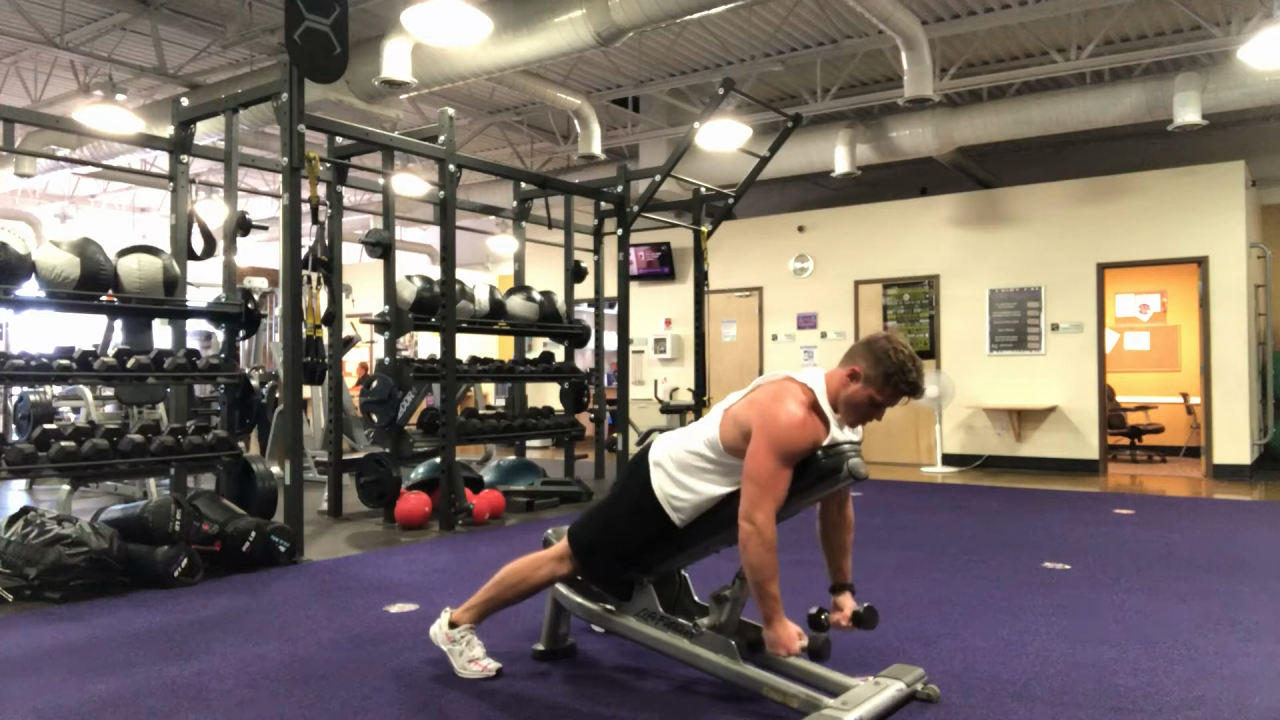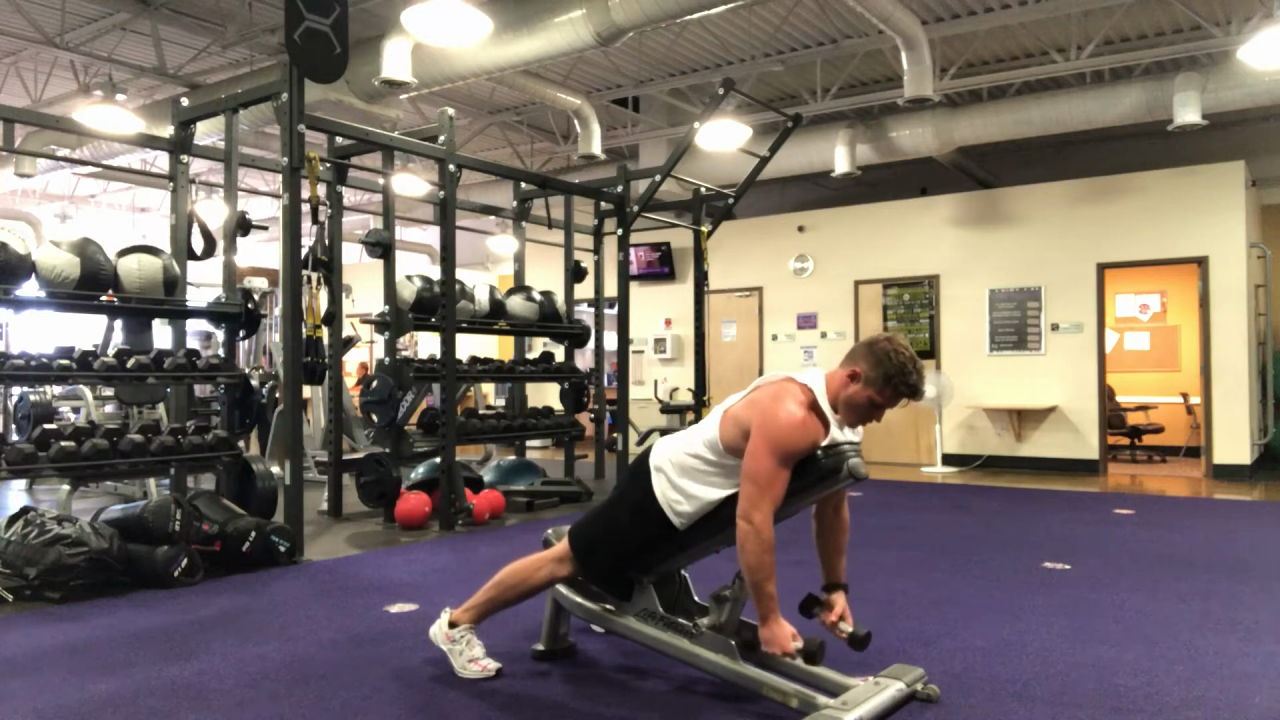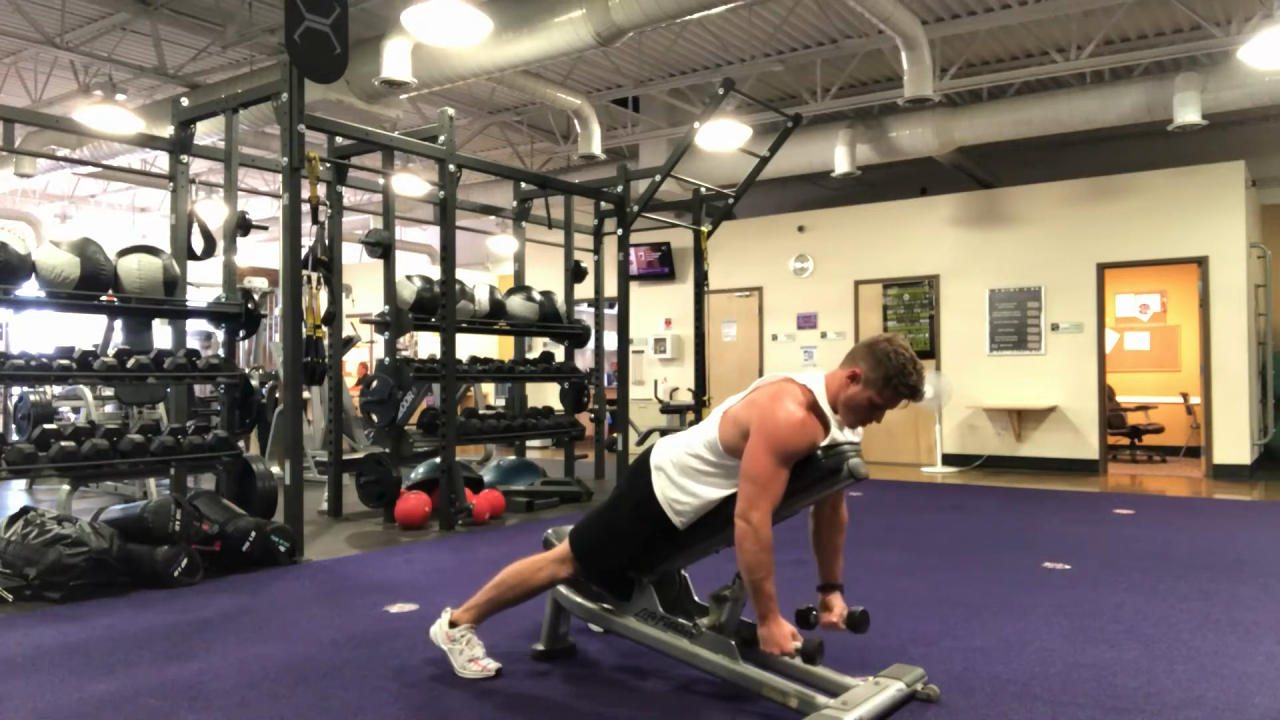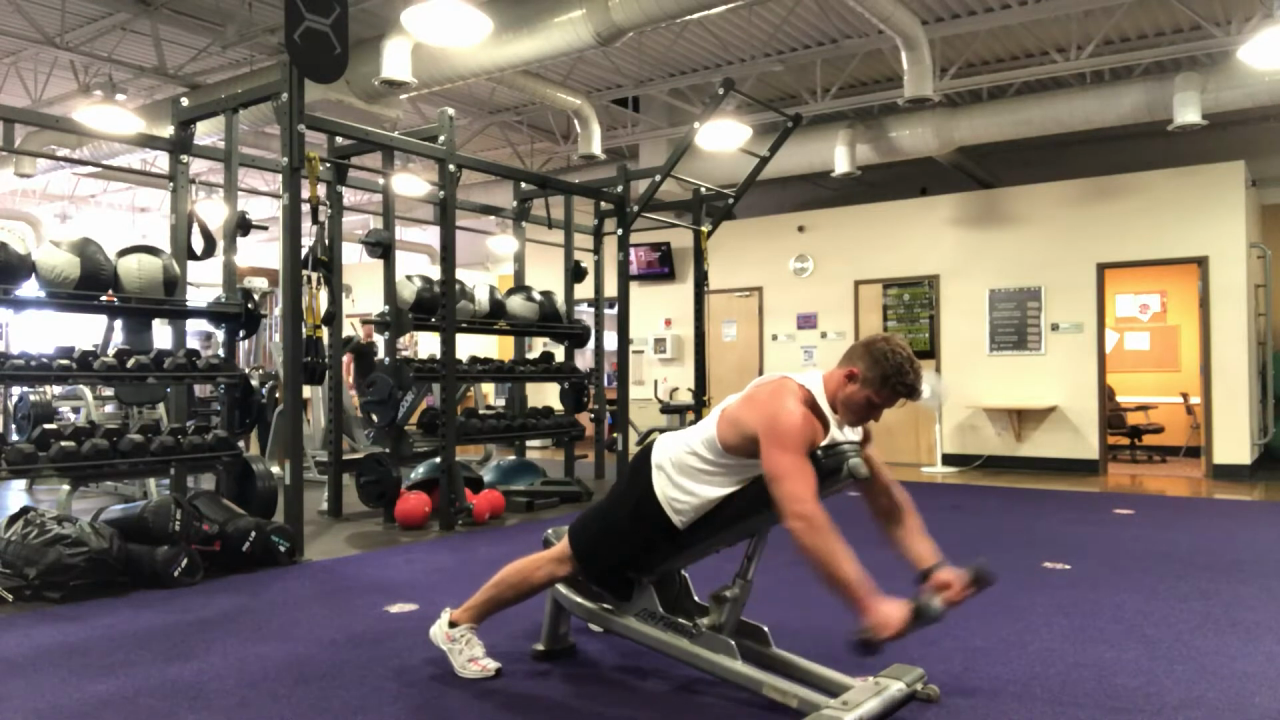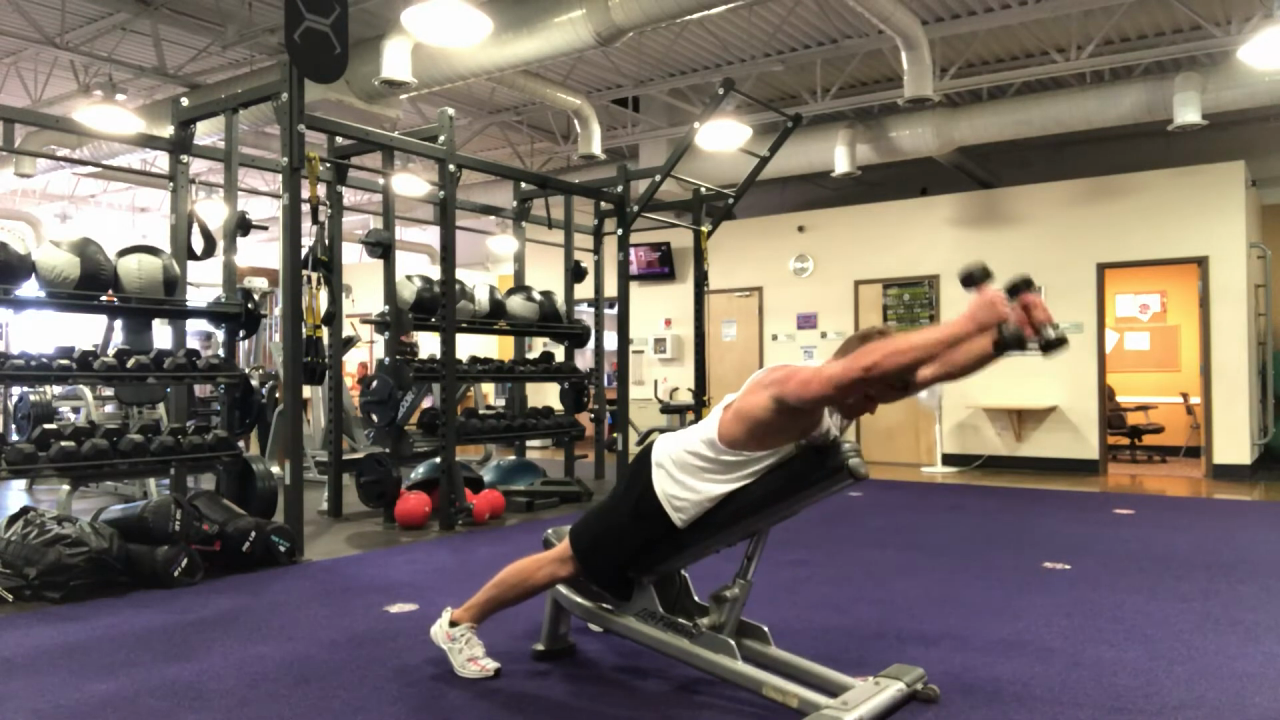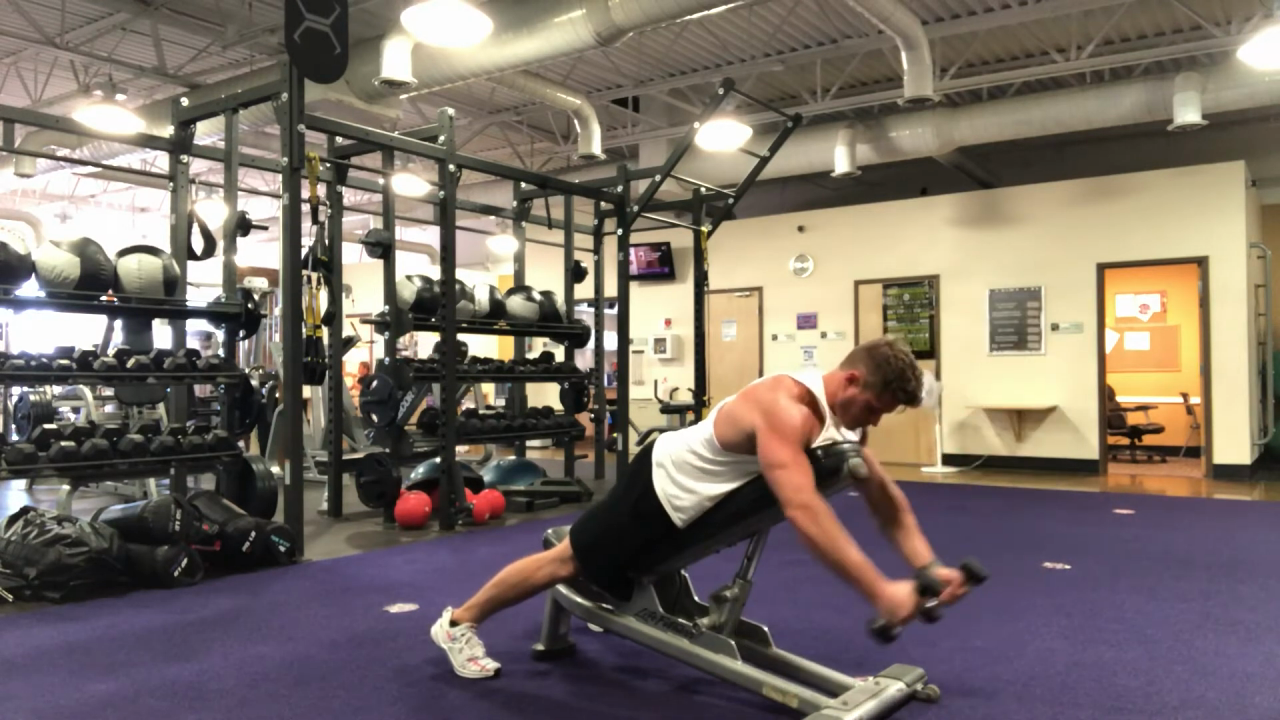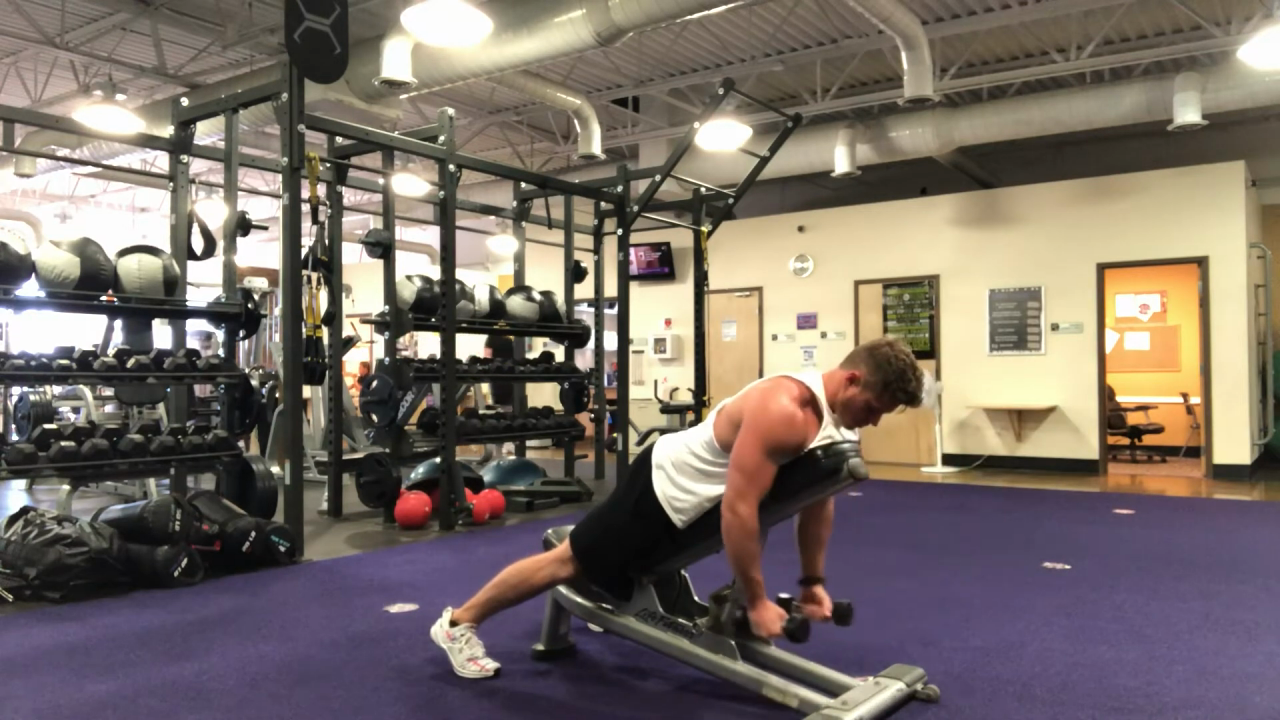
dt=0.7s
person 1, frame 1
left shoulder: (843, 414)
right shoulder: (791, 417)
left elbow: (836, 507)
right elbow: (755, 521)
left wrist: (842, 588)
right wrist: (774, 621)
left hip: (693, 493)
right hip: (662, 487)
right knee: (570, 557)
right ankle: (458, 624)
person 1, frame 2
left shoulder: (841, 415)
right shoulder: (790, 416)
left elbow: (832, 507)
right elbow: (752, 520)
left wrist: (835, 588)
right wrist: (769, 620)
left hip: (693, 497)
right hip: (663, 490)
right knee: (569, 559)
right ankle: (457, 624)
person 1, frame 3
left shoulder: (840, 414)
right shoulder: (790, 416)
left elbow: (830, 508)
right elbow: (751, 519)
left wrist: (831, 588)
right wrist: (768, 619)
left hip: (690, 502)
right hip: (662, 493)
right knee: (569, 560)
right ankle: (458, 624)
person 1, frame 4
left shoulder: (847, 413)
right shoulder: (786, 411)
left elbow: (887, 493)
right elbow: (802, 518)
left wrist: (933, 567)
right wrist: (869, 604)
left hip: (695, 506)
right hip: (662, 492)
right knee: (565, 560)
right ankle: (458, 623)
person 1, frame 5
left shoulder: (837, 396)
right shoulder: (791, 390)
left elbow: (931, 368)
right elbow: (869, 362)
left wrist: (1009, 333)
right wrist: (970, 320)
left hip: (692, 500)
right hip: (663, 489)
right knee: (569, 561)
right ankle: (458, 623)
person 1, frame 6
left shoulder: (842, 411)
right shoulder: (787, 408)
left elbow: (882, 492)
right elbow: (803, 508)
left wrist: (928, 566)
right wrist: (882, 590)
left hip: (698, 501)
right hip: (664, 488)
right knee: (571, 560)
right ankle: (459, 623)
person 1, frame 7
left shoulder: (833, 411)
right shoulder: (783, 410)
left elbow: (817, 501)
right elbow: (738, 509)
left wrist: (812, 580)
right wrist: (757, 603)
left hip: (690, 502)
right hip: (663, 491)
right knee: (569, 561)
right ankle: (459, 623)
